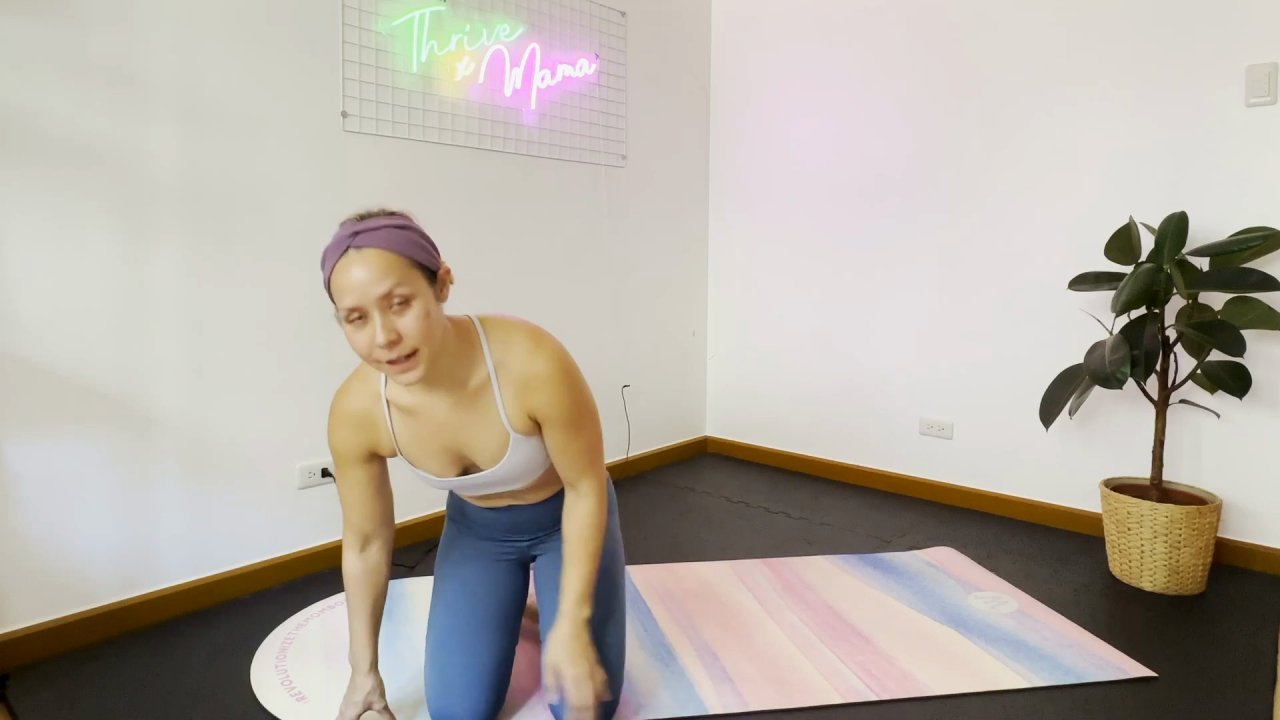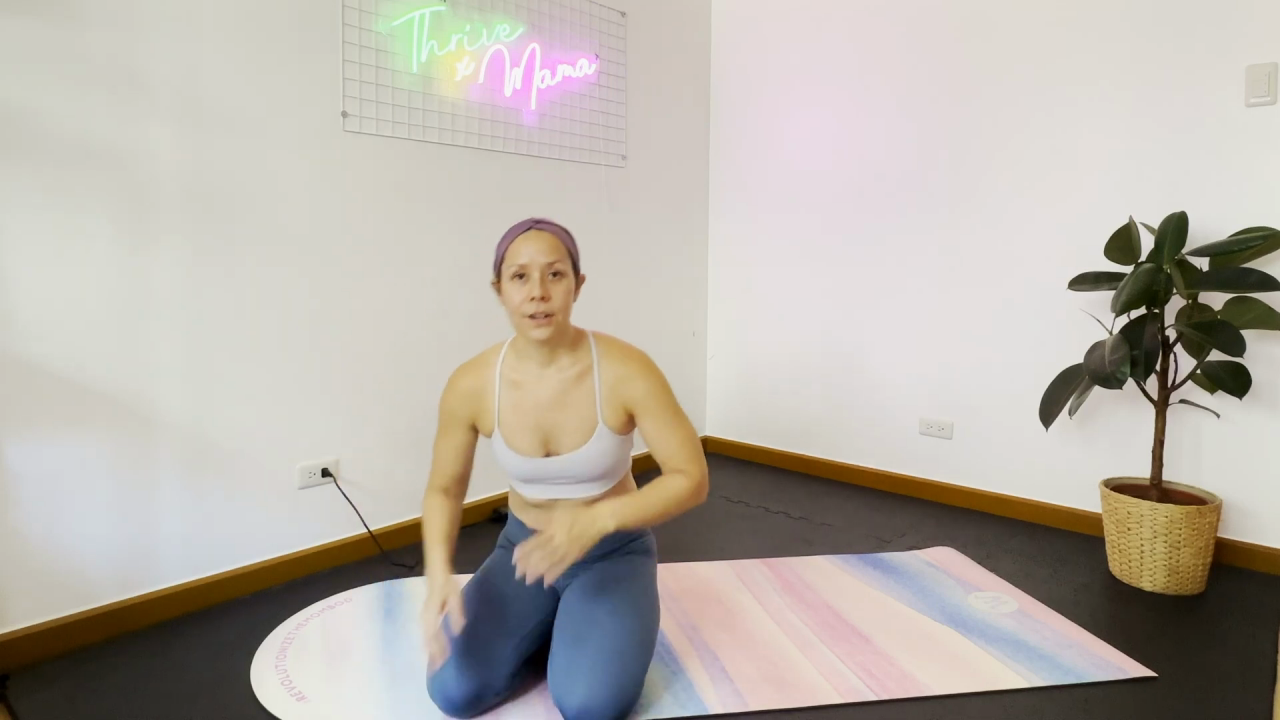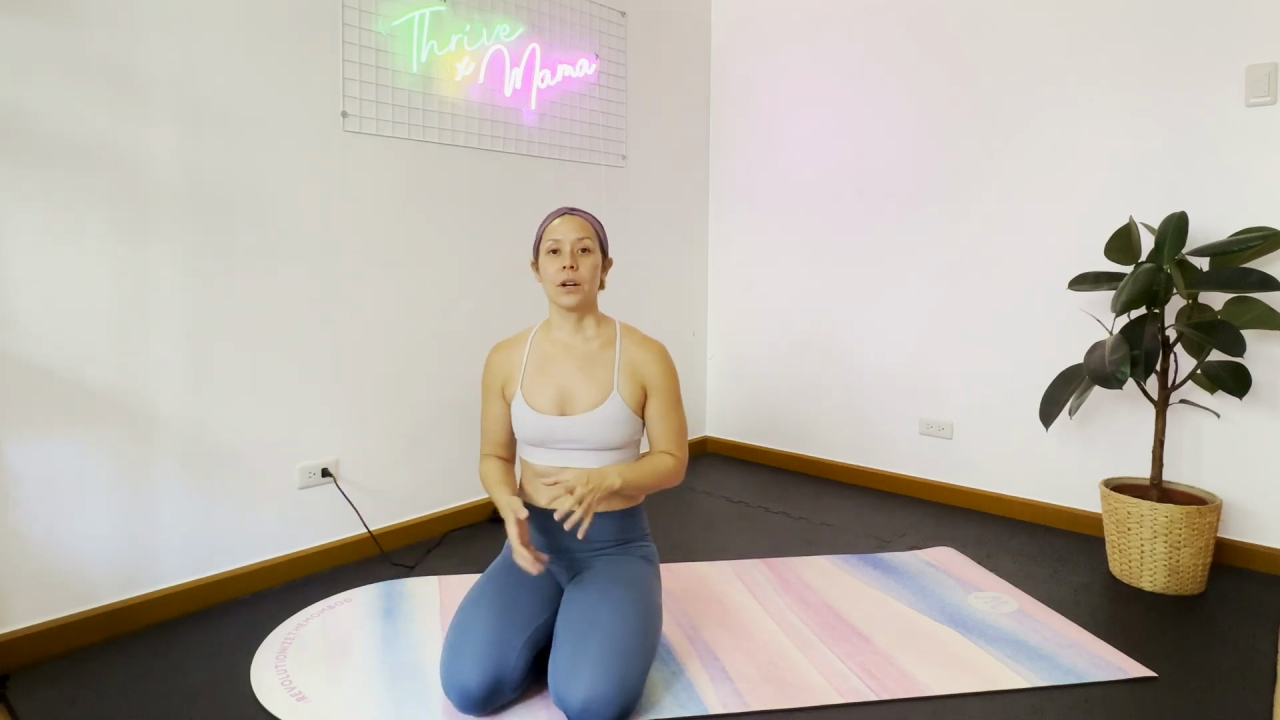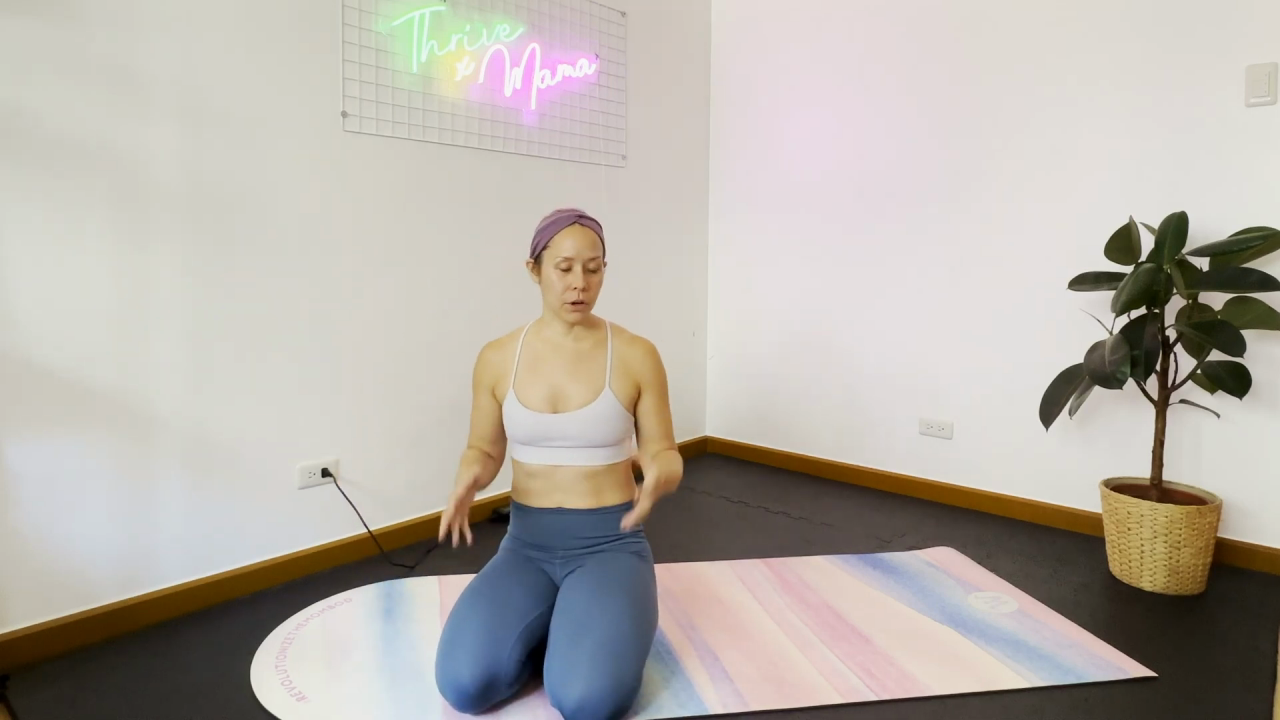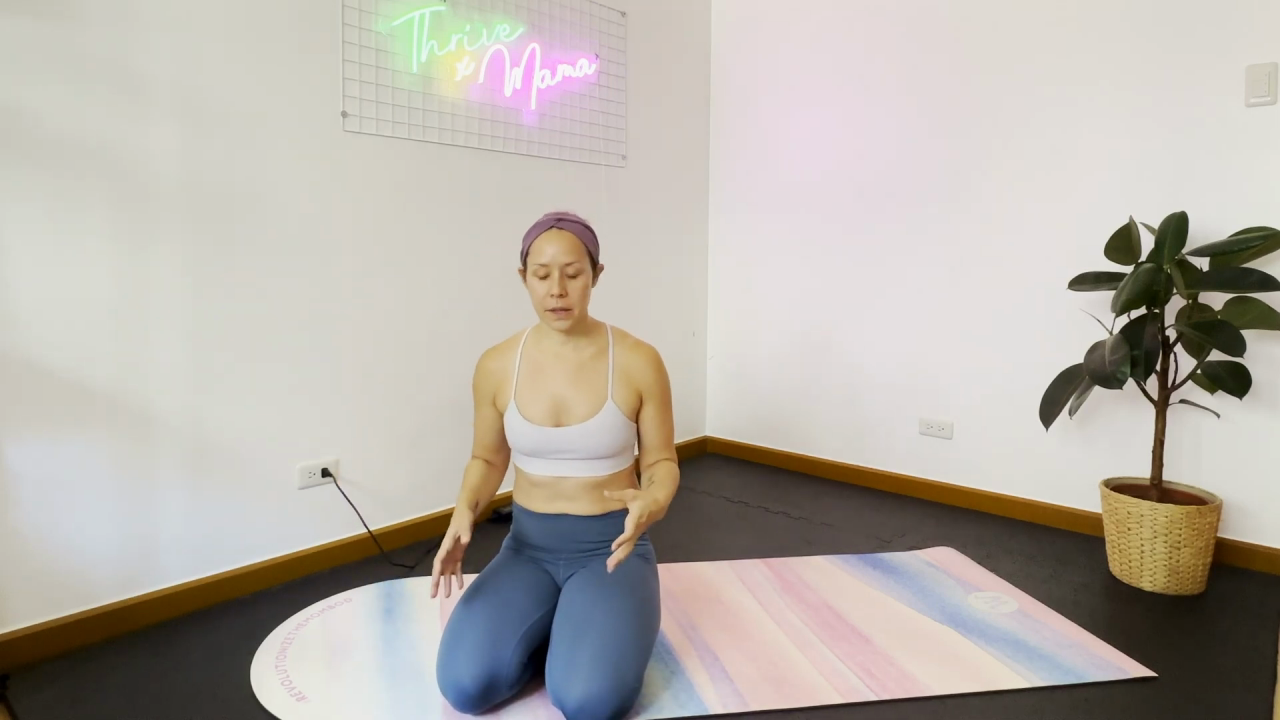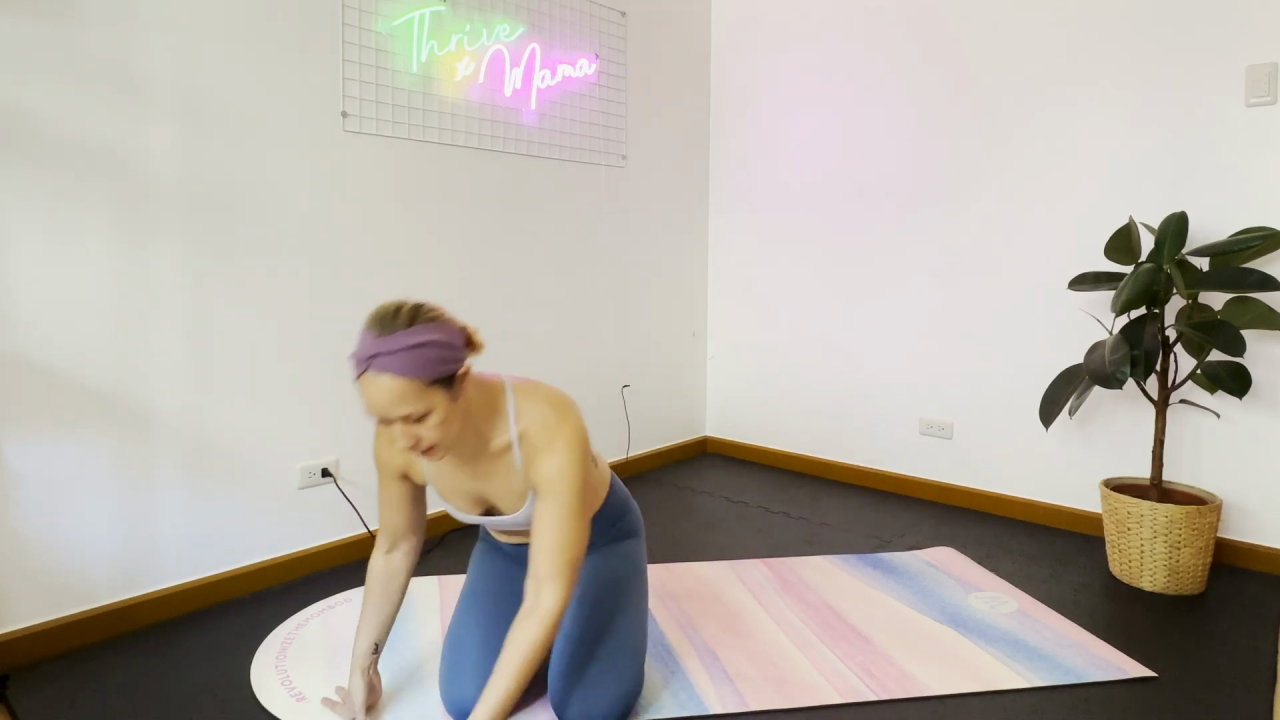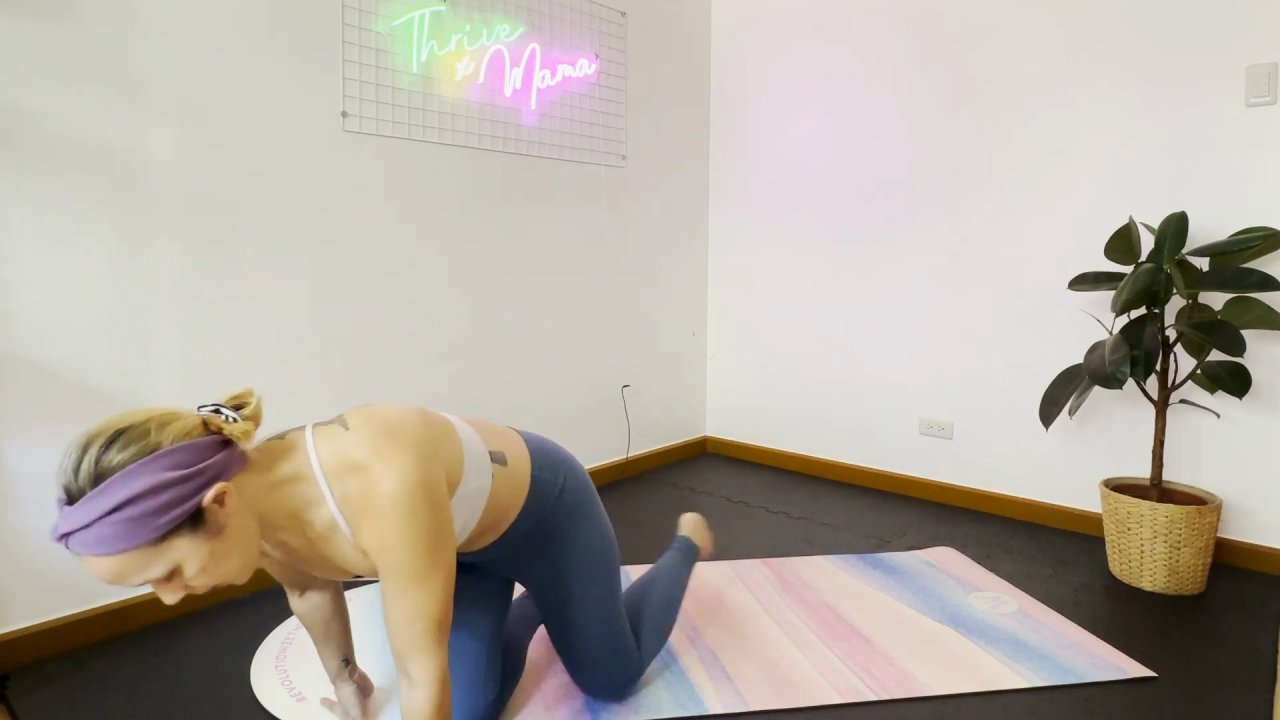
dt=0.7s
person 1, frame 1
left shoulder: (534, 361)
right shoulder: (353, 410)
left elbow: (586, 485)
right elbow: (366, 540)
left wrist: (571, 622)
right wrist: (364, 672)
left hip: (564, 514)
right hip: (474, 525)
left ankle: (548, 616)
right ankle: (507, 618)
person 1, frame 2
left shoulder: (626, 370)
right shoulder: (472, 383)
left elbow: (692, 482)
right elbow: (442, 491)
left wrist: (594, 521)
right wrist: (438, 570)
left hip: (614, 553)
right hip: (524, 550)
left ankle: (592, 632)
right ankle: (548, 632)
person 1, frame 3
left shoulder: (646, 356)
right shoulder: (506, 358)
left elbow: (672, 463)
right elbow: (494, 457)
left wrist: (607, 479)
right wrist: (509, 506)
left hip: (616, 547)
right hip: (536, 544)
left ankle: (602, 631)
right ankle: (556, 631)
person 1, frame 4
left shoulder: (636, 354)
right shoulder: (497, 357)
left elbow: (661, 454)
right elbow: (484, 451)
left wrist: (663, 476)
right wrist: (467, 482)
left hip: (611, 545)
right hip: (527, 543)
left ankle: (601, 630)
right ankle: (551, 630)
person 1, frame 5
left shoulder: (638, 361)
right shoulder: (496, 365)
left elbow: (661, 461)
left wrist: (652, 504)
right wrist: (464, 513)
left hip: (610, 549)
right hip: (529, 547)
left ankle: (604, 627)
right ankle: (551, 630)
person 1, frame 6
left shoulder: (550, 427)
right shoulder: (397, 440)
left elbow: (549, 597)
right elbow: (394, 551)
right wrist: (362, 667)
left hip: (600, 541)
right hip: (505, 547)
right ankle: (548, 627)
person 1, frame 7
left shoulder: (383, 484)
right shoulder: (251, 507)
right elbow: (312, 589)
left hip: (547, 513)
right hip: (458, 536)
left ankle: (685, 542)
right ankle: (533, 608)
